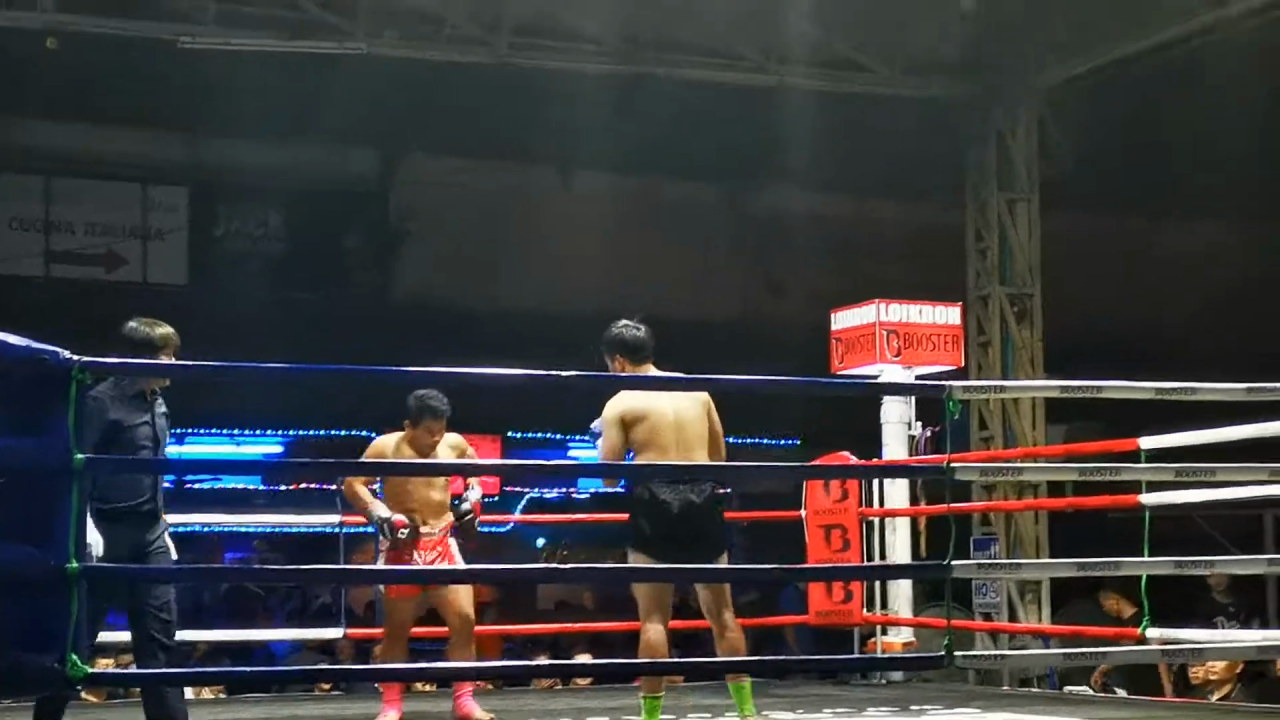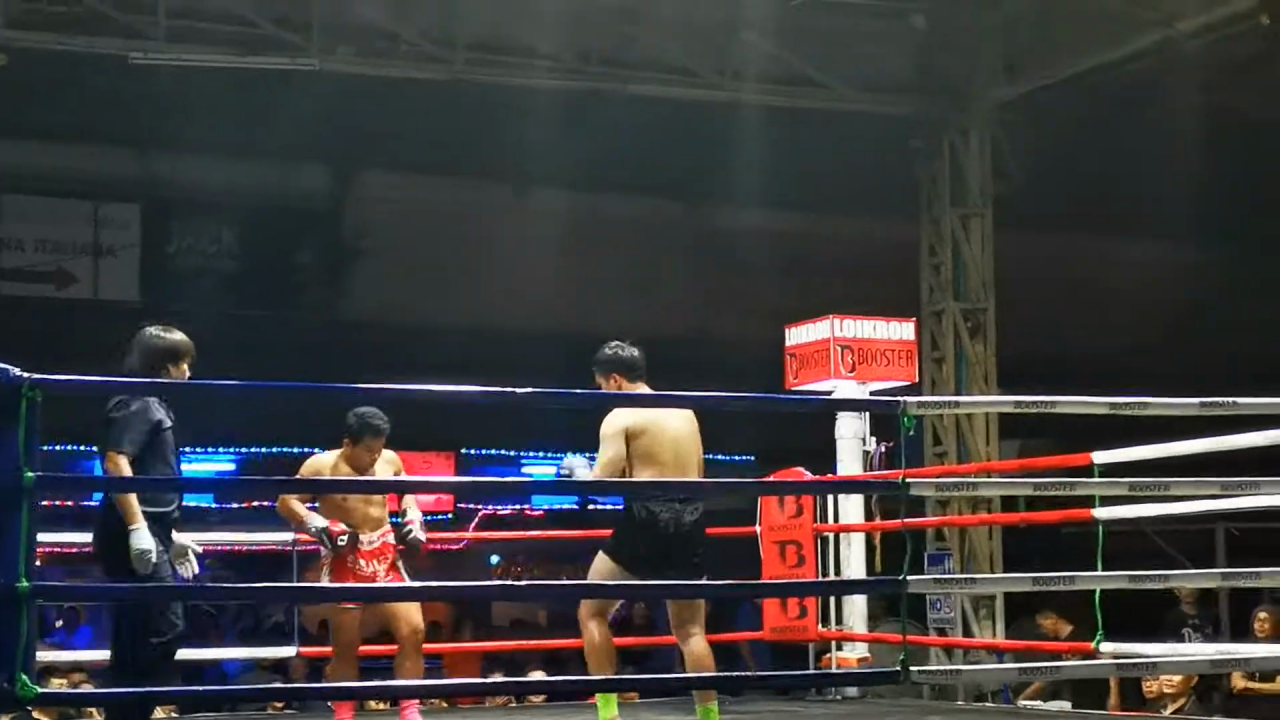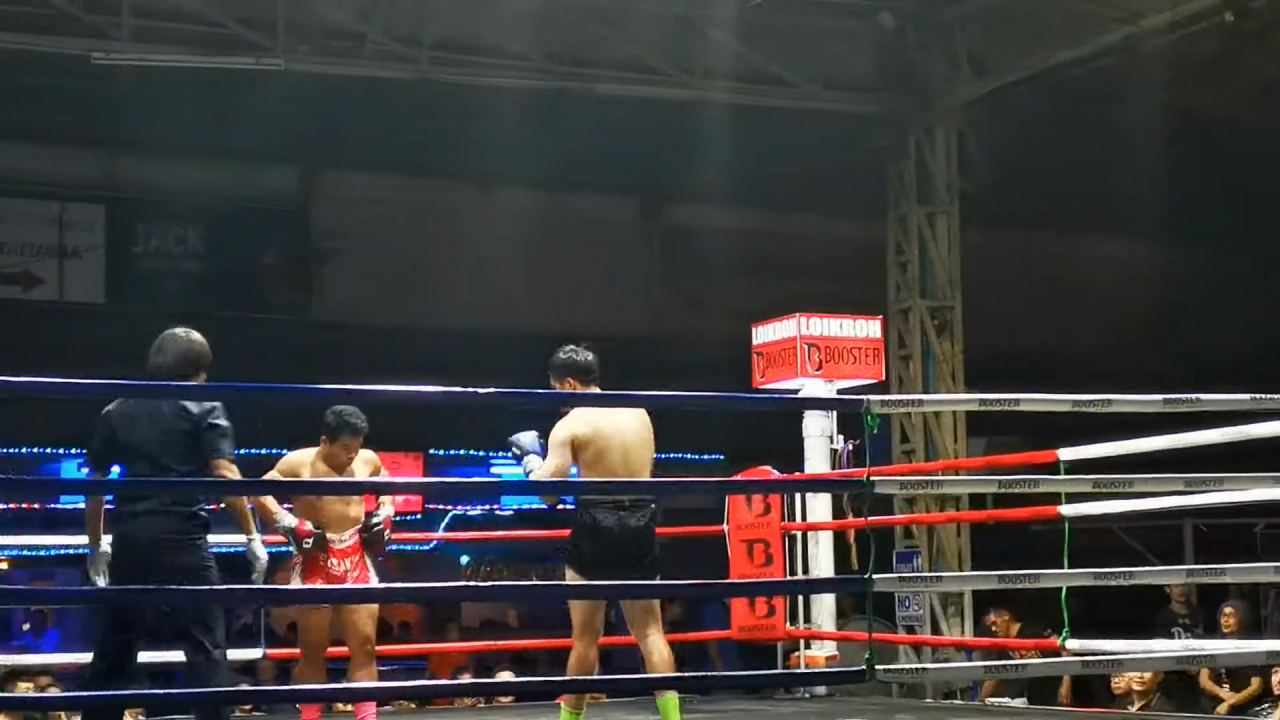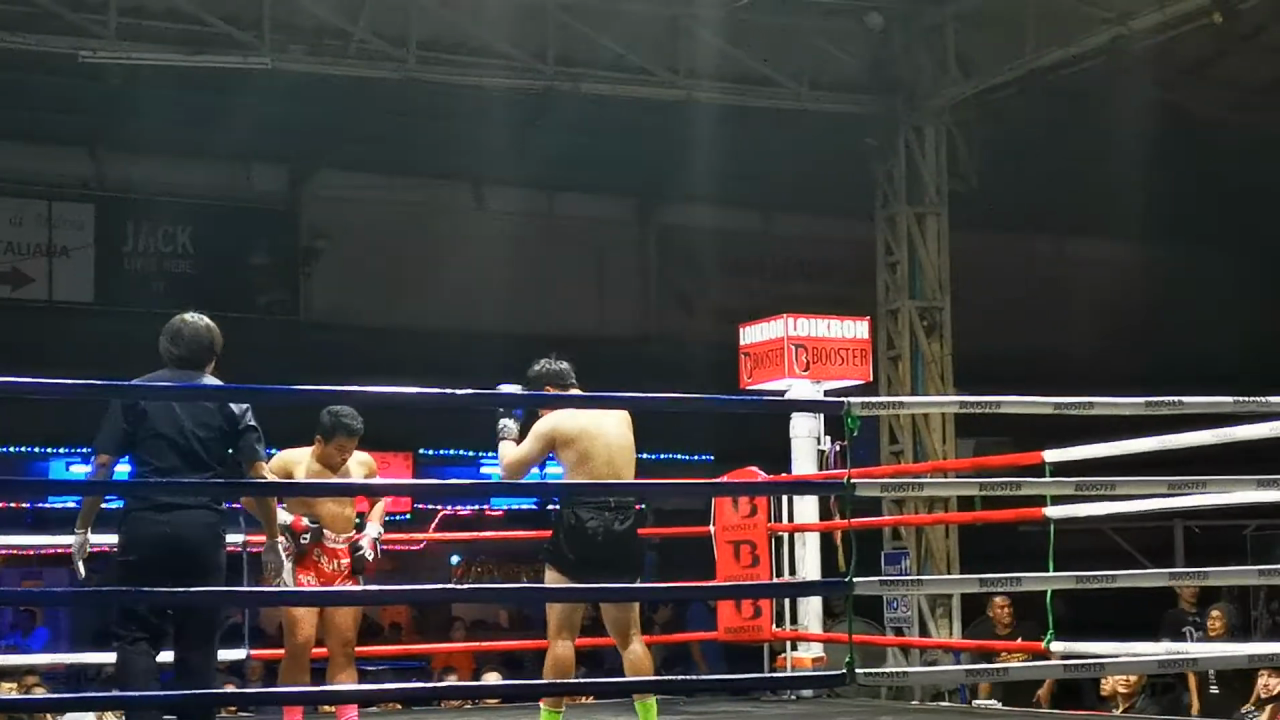
dt=0.3s
person 1, frame 1
left shoulder: (156, 404)
right shoulder: (103, 400)
left wrist: (160, 528)
right wrist: (85, 525)
left hip: (148, 532)
right hip: (108, 531)
left knee: (159, 627)
right knee: (83, 629)
person 1, frame 2
left shoulder: (151, 405)
right shoulder: (140, 402)
right elbow: (116, 463)
left wrist: (171, 536)
right wrist: (137, 527)
left hip: (152, 536)
right hip: (137, 538)
left knee: (136, 638)
right knee: (164, 629)
person 1, frame 3
left shoulder: (118, 409)
right shoulder: (204, 405)
left elbow: (95, 479)
right elbow: (224, 473)
left wrist: (96, 543)
right wrist: (252, 537)
left hip: (130, 535)
right hip: (180, 534)
left knee: (115, 645)
right knee: (204, 645)
person 1, frame 4
left shoulder: (133, 394)
right shoulder: (231, 402)
left elbow: (102, 465)
right elbow: (259, 476)
left wrist: (82, 528)
right wrist: (272, 540)
left hip: (144, 528)
right hip: (202, 530)
left knee: (136, 638)
right knee: (197, 646)
person 2, frame 1
left shoulder: (619, 405)
right shoulder: (696, 390)
left elbow: (608, 474)
right elbow: (718, 454)
left wrist: (603, 443)
left hip: (655, 507)
right hip: (702, 503)
left knee: (653, 619)
right knee: (722, 614)
person 2, frame 2
left shoulder: (619, 418)
right shoulder: (684, 411)
left elbow: (602, 483)
left wrist: (577, 471)
left hip: (645, 521)
right hip: (689, 522)
left knee: (591, 614)
right knee: (691, 632)
person 2, frame 3
left shoulder: (570, 426)
right shoulder: (638, 413)
left wrist: (530, 459)
left hip: (596, 528)
right hip: (640, 525)
left knee: (585, 637)
right knee: (650, 631)
person 2, frame 4
left shoulder: (553, 424)
right shoulder: (620, 413)
left elbow: (511, 469)
left wrist: (508, 424)
left hip: (579, 528)
right hip: (623, 527)
left knee: (561, 636)
right knee: (628, 636)
person 3, frame 1
left shoulder: (453, 443)
right shoulder: (385, 448)
right elbow: (353, 484)
left wrist: (473, 497)
right wrist: (384, 516)
left hip: (442, 543)
right hip: (404, 547)
left knee: (464, 621)
right knee: (397, 630)
person 3, frame 2
left shoulder: (389, 461)
right shoulder: (321, 465)
left elbow: (408, 491)
right elbow: (286, 502)
left wrist: (414, 518)
right wrist: (321, 526)
left hip: (385, 558)
right hip: (344, 563)
left knee: (413, 632)
right knee: (345, 648)
person 3, frame 3
left shoulder: (368, 461)
right shoulder: (298, 462)
right elbow: (259, 493)
left wrist: (385, 514)
right wrist: (288, 522)
left hip: (356, 559)
right hip: (314, 561)
left knee: (363, 644)
right knee: (313, 649)
person 3, frame 4
left shoulder: (363, 463)
right shoulder: (291, 461)
left elbow: (380, 497)
left wrist: (371, 533)
right wrist: (285, 521)
left hip: (344, 563)
right hip: (303, 560)
left knee: (344, 648)
right knee: (299, 645)
